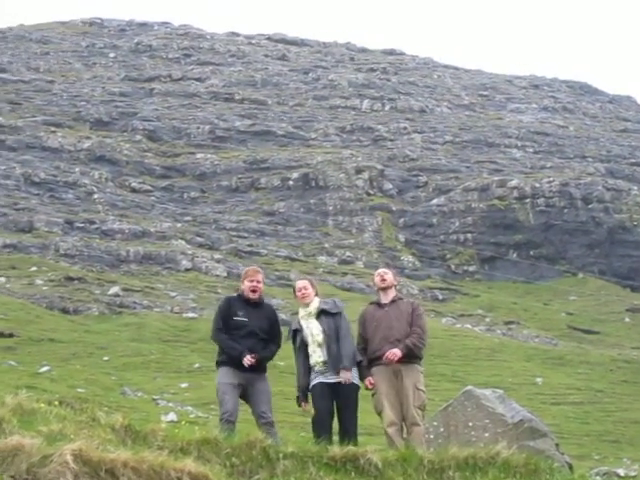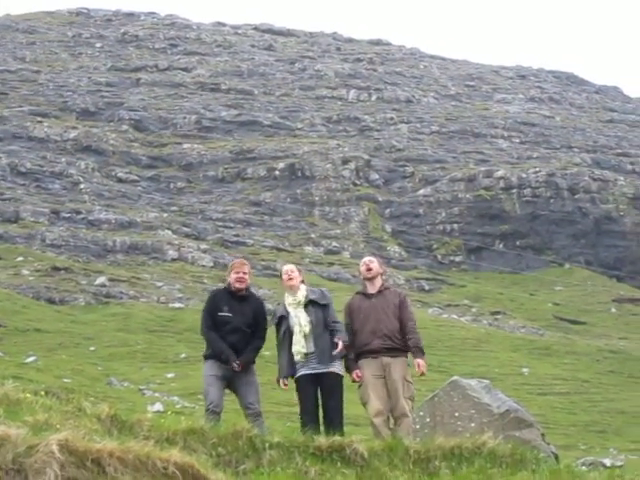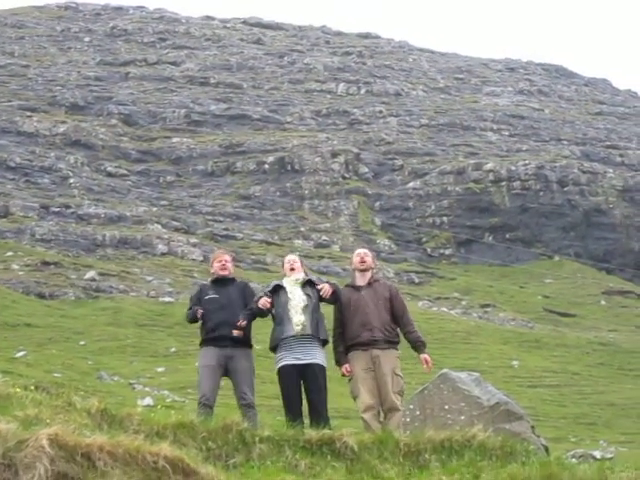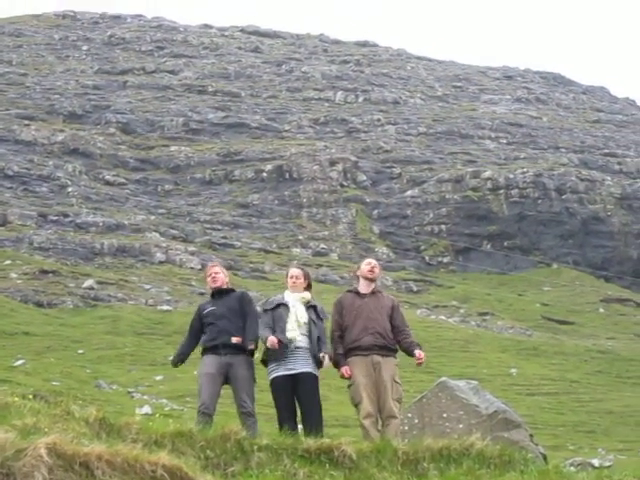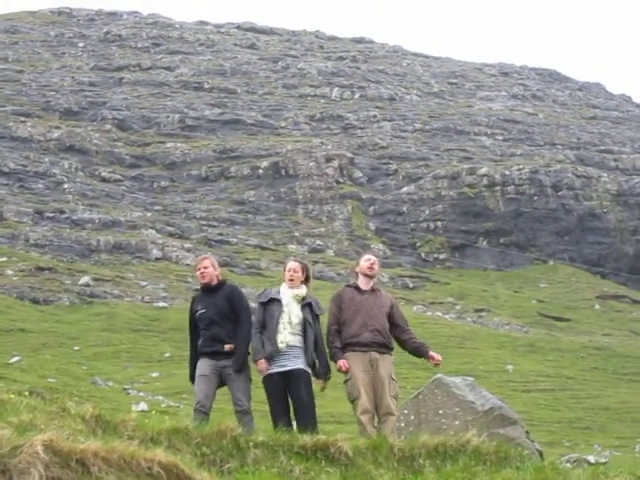
dt=0.3s
person 1, frame 1
left shoulder: (411, 307)
right shoulder: (367, 313)
left elbow: (420, 335)
right elbow: (361, 347)
left wrist: (402, 349)
right wrist: (365, 373)
left hip: (409, 367)
right hip: (380, 369)
left knee: (414, 418)
right knee: (390, 420)
person 1, frame 2
left shoulder: (398, 296)
right shoulder: (353, 303)
left elbow: (409, 327)
right elbow: (348, 338)
left wrist: (418, 354)
right wrist: (351, 366)
left hip: (396, 359)
right hip: (368, 362)
left knee: (402, 410)
right knee: (376, 412)
person 1, frame 3
left shoulder: (388, 289)
right shoulder: (343, 294)
left elbow: (405, 321)
right elbow: (338, 331)
left wrist: (420, 348)
right wrist: (341, 360)
left hip: (387, 352)
right hip: (359, 355)
left knee: (392, 403)
right knee: (367, 406)
person 1, frame 4
left shoulder: (389, 301)
right shoulder: (343, 301)
left elbow: (401, 331)
right elbow: (336, 335)
left wrist: (414, 349)
right wrist: (340, 362)
left hip: (386, 359)
right hip: (357, 360)
left knee: (390, 410)
right knee: (366, 411)
person 1, frame 5
left shoulder: (387, 299)
right shoulder: (342, 295)
left elbow: (402, 331)
right elbow: (333, 329)
left wrist: (425, 351)
right wrist: (338, 356)
left hip: (383, 357)
right hip: (355, 356)
left knee: (388, 408)
right knee: (363, 408)
person 2, frame 1
left shoulder: (269, 311)
right shoulder: (229, 303)
left elbow: (275, 343)
right elbow: (217, 333)
left wrist: (259, 358)
right wrist: (240, 355)
left hip: (257, 372)
right hip: (229, 369)
left knee: (266, 418)
right knee: (228, 415)
person 2, frame 2
left shoulder: (256, 303)
right shoulder: (216, 296)
left elbow: (260, 336)
right elbow: (207, 330)
left wrist: (244, 359)
right wrist: (228, 355)
left hip: (244, 366)
right hip: (215, 362)
left knee: (253, 409)
right knee: (213, 406)
person 2, frame 3
left shoulder: (243, 287)
right shoulder: (204, 290)
left elbow: (253, 307)
right elbow: (190, 315)
left wrist: (246, 317)
right wrist: (195, 312)
left hip: (240, 348)
right hip: (211, 348)
left knee: (246, 399)
right knee: (206, 398)
person 2, frame 4
left shoulder: (241, 297)
right shoulder: (204, 306)
left elbow: (252, 319)
right elbow: (193, 336)
left wrist: (251, 341)
right wrist: (179, 356)
left hip: (239, 356)
right hip: (212, 357)
left knee: (246, 407)
right knee: (205, 407)
person 2, frame 5
left shoulder: (232, 292)
right shoulder: (197, 300)
left elbow: (245, 324)
right elbow: (194, 336)
left wrist: (240, 356)
right wrist: (193, 369)
left hip: (234, 359)
right hip: (207, 360)
left knee: (242, 406)
right knee: (201, 406)
person 3, frame 1
left shoulder: (332, 307)
right shoulder: (297, 325)
left elbow: (346, 334)
right elbow: (300, 360)
left wrist: (346, 366)
right wrist: (302, 393)
left hip: (343, 372)
right hip: (319, 375)
left knee: (348, 420)
right knee: (321, 417)
person 3, frame 2
left shoulder: (319, 297)
right shoulder: (282, 311)
left elbow: (333, 322)
right elbow: (282, 344)
left wrist: (341, 338)
right wrist: (283, 374)
left hip: (328, 361)
right hip: (303, 366)
left knee: (333, 410)
right knee: (308, 413)
person 3, frame 3
left shoulder: (312, 284)
right shoulder: (276, 289)
left elbow: (333, 298)
left wrist: (331, 288)
right wrist: (260, 302)
left hip: (311, 348)
right hip: (286, 350)
left knee: (317, 401)
right knee: (291, 403)
person 3, frame 4
left shoulder: (313, 307)
right shoulder: (274, 304)
left elbow: (320, 335)
right elbow: (264, 327)
left wrist: (324, 353)
right wrist: (268, 337)
left hip: (305, 362)
right hip: (279, 363)
left knee: (312, 411)
right knee: (285, 415)
person 3, frame 5
left shoulder: (310, 303)
right shoulder: (268, 297)
left elbow: (317, 337)
right elbow: (256, 328)
left wrist: (323, 371)
right wrist: (259, 356)
left hip: (298, 360)
right hip: (273, 361)
left knee: (305, 407)
right knee: (279, 412)
